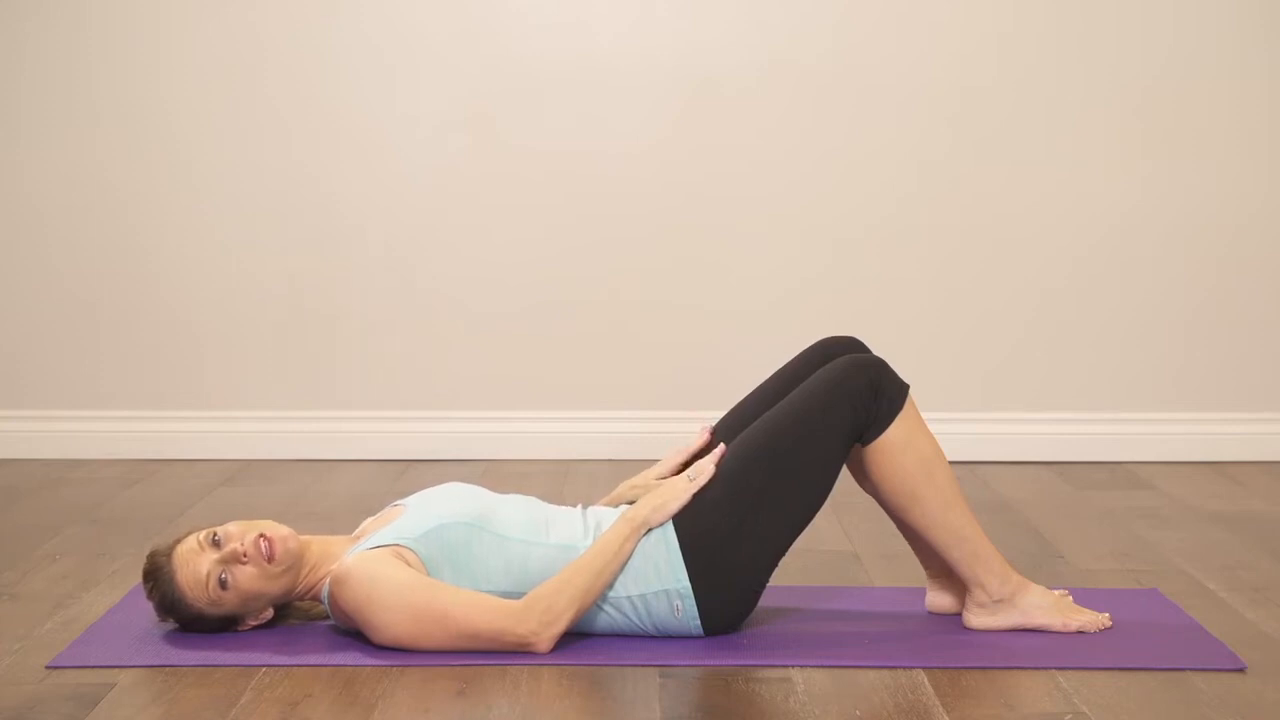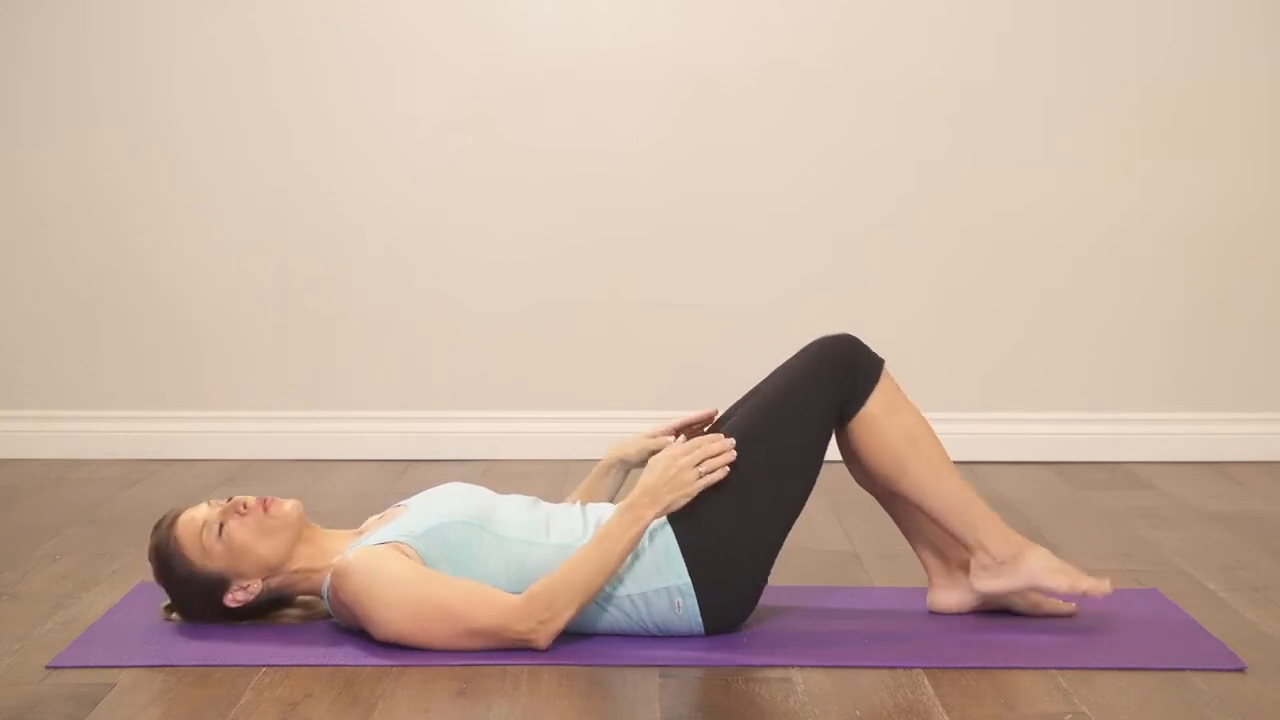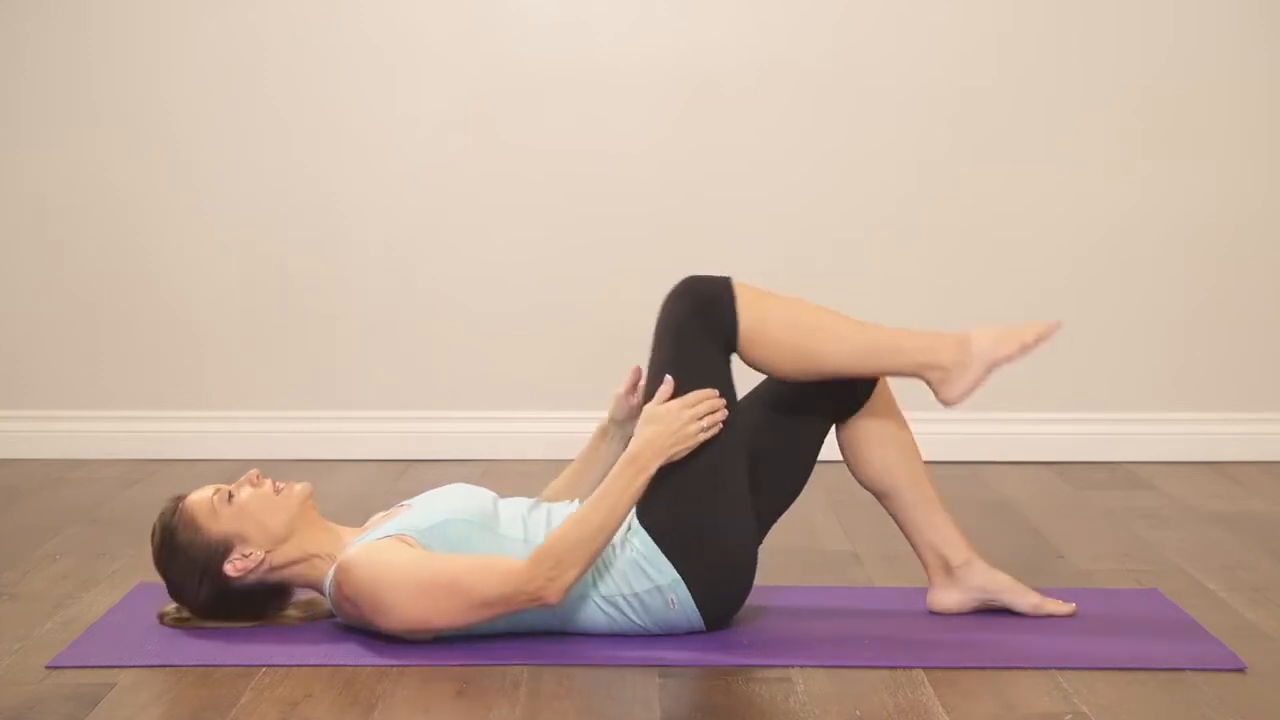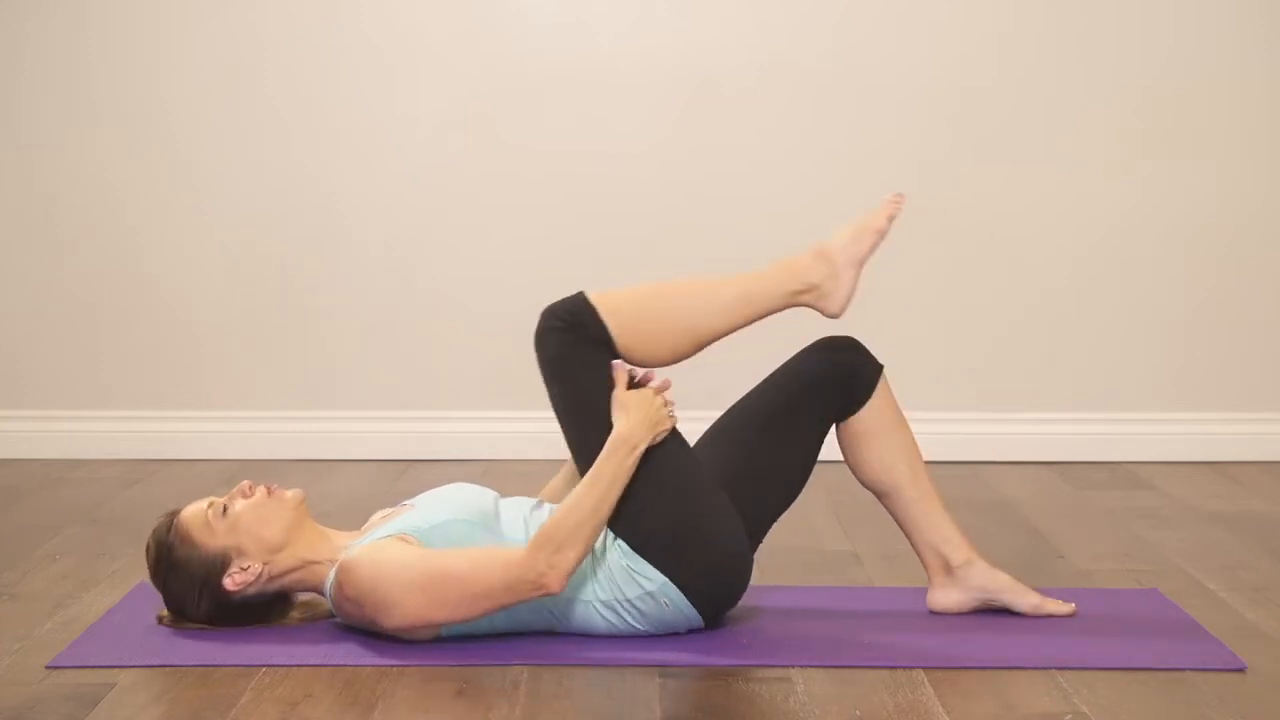
dt=0.5s
person 1, frame 1
left shoulder: (373, 534)
right shoulder: (362, 590)
right elbow: (532, 624)
left wrist: (629, 491)
right wrist: (641, 517)
left hip: (653, 537)
right hip: (687, 577)
left knee: (842, 356)
right knee: (860, 388)
left ankle: (953, 578)
right ankle: (996, 591)
person 1, frame 2
left shoulder: (373, 536)
right shoulder: (363, 587)
right elbow: (531, 621)
left wrist: (619, 464)
right wrist: (645, 502)
left hip: (648, 545)
right hip: (684, 575)
left knee: (833, 372)
right knee: (838, 363)
left ankle: (956, 574)
right ankle: (999, 556)
person 1, frame 3
left shoulder: (373, 539)
right shoulder: (368, 581)
right elbow: (542, 580)
left wrist: (613, 427)
right wrist: (645, 455)
left hip: (657, 550)
right hip: (678, 574)
left knee: (842, 375)
right knee: (698, 303)
left ankle: (955, 572)
right ankle: (948, 357)
person 1, frame 4
left shoulder: (374, 538)
right shoulder: (368, 584)
right elbow: (542, 571)
left wrist: (610, 420)
right wrist: (629, 437)
left hip: (672, 550)
right hip: (675, 577)
left knee: (841, 365)
right knee: (566, 324)
left ankle: (955, 571)
right ankle: (807, 274)
